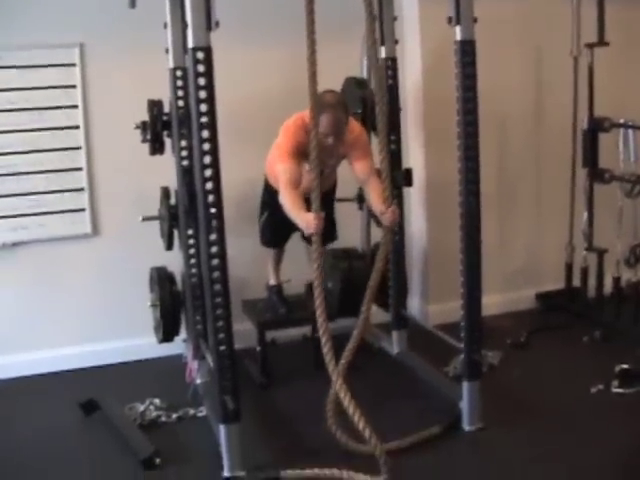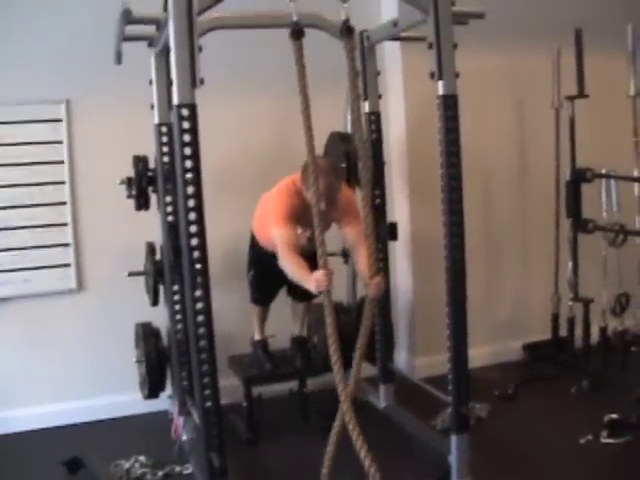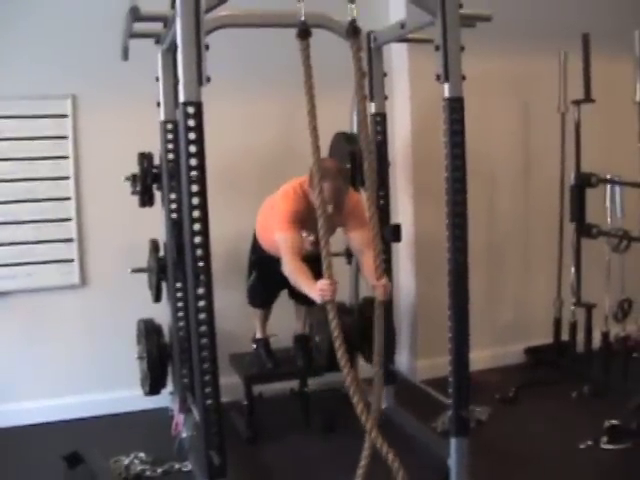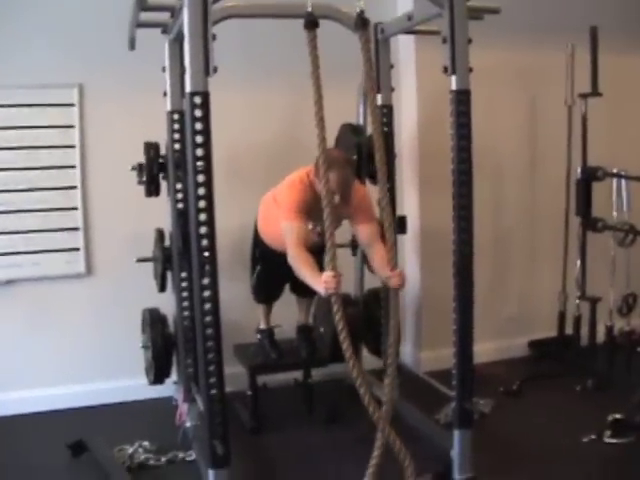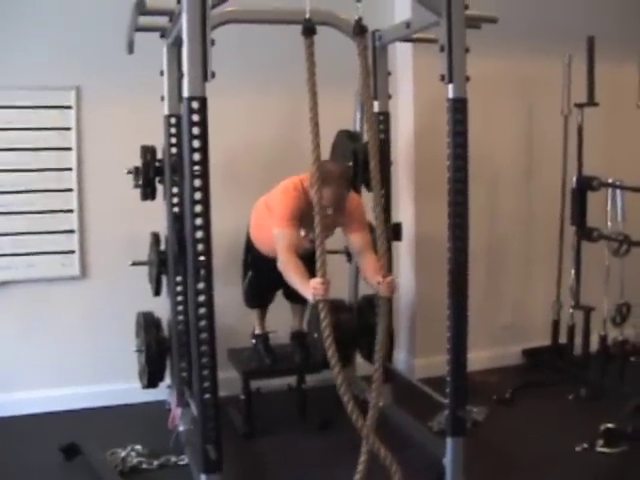
dt=0.3s
person 1, frame 1
left shoulder: (355, 133)
right shoulder: (293, 130)
left elbow: (368, 178)
right elbow: (288, 189)
left wrist: (382, 210)
right wrist: (303, 220)
left hip: (323, 186)
right hip: (281, 183)
left knee: (320, 233)
right knee: (275, 235)
right ankle: (273, 284)
person 1, frame 2
left shoulder: (345, 198)
right shoulder: (284, 195)
left elbow: (357, 243)
right elbow: (286, 253)
left wrist: (368, 278)
right wrist: (310, 280)
left hip: (308, 242)
right hip: (269, 241)
left knee: (304, 292)
right knee: (262, 293)
left ankle: (299, 337)
right ankle: (258, 339)
person 1, frame 3
left shoulder: (352, 202)
right shoulder: (289, 198)
left elbow: (364, 249)
right elbow: (290, 259)
left wrist: (376, 282)
right wrist: (314, 290)
left hip: (311, 244)
right hip: (270, 244)
left knee: (305, 293)
right knee: (262, 294)
left ankle: (300, 336)
right ankle: (260, 337)
person 1, frame 4
left shoulder: (358, 195)
right shoulder: (295, 188)
left elbow: (371, 243)
right elbow: (295, 249)
left wrist: (387, 274)
right wrist: (318, 282)
left hip: (313, 237)
right hip: (272, 237)
left knee: (307, 285)
right knee: (266, 289)
left ankle: (304, 327)
right ankle: (264, 328)
person 1, frame 5
left shoulder: (352, 204)
right shoulder: (289, 195)
left elbow: (363, 251)
right elbow: (285, 255)
left wrist: (378, 280)
right wrist: (307, 289)
left hip: (305, 245)
right hip: (265, 243)
left knee: (300, 290)
right knee: (259, 293)
left ankle: (298, 332)
right ankle: (259, 333)
